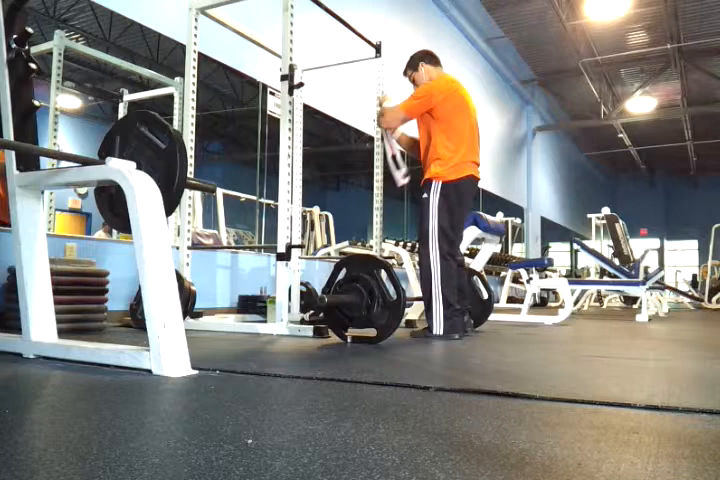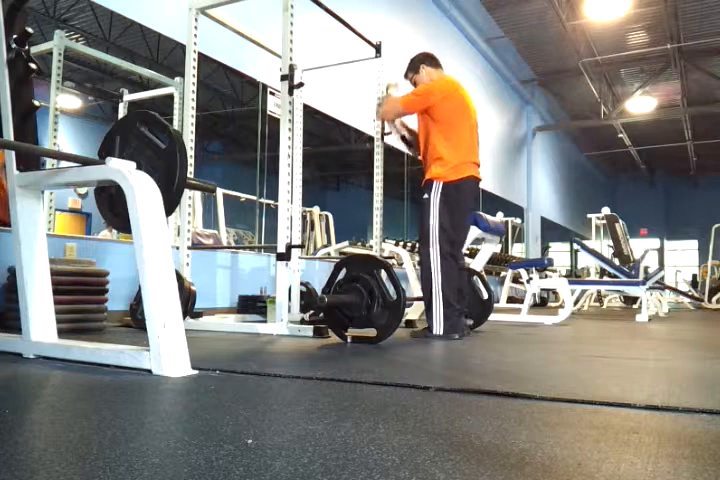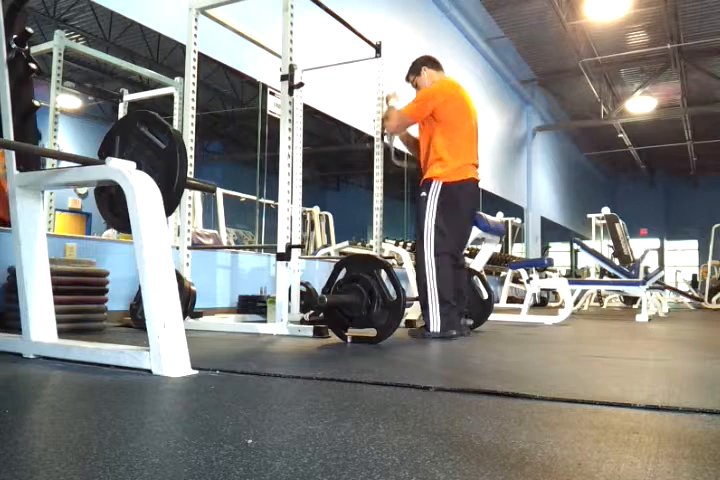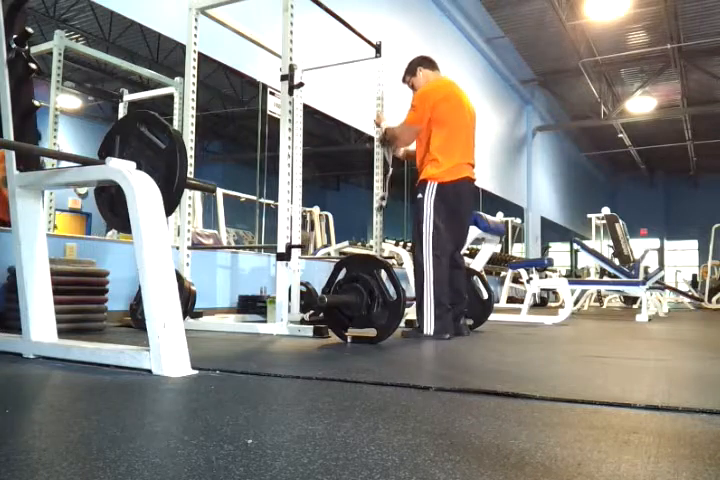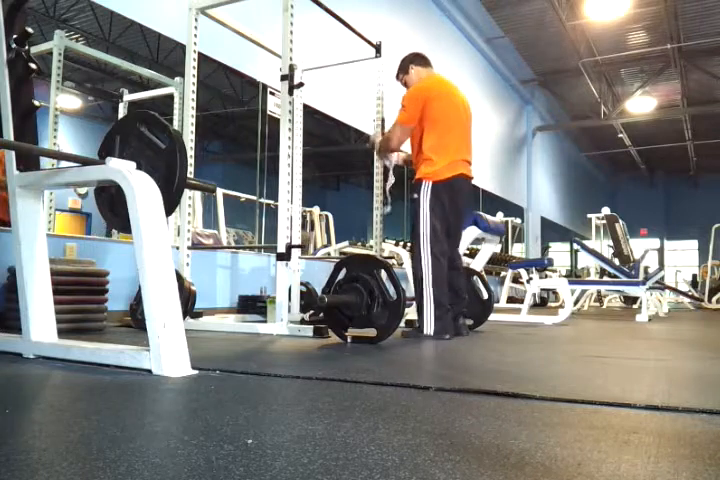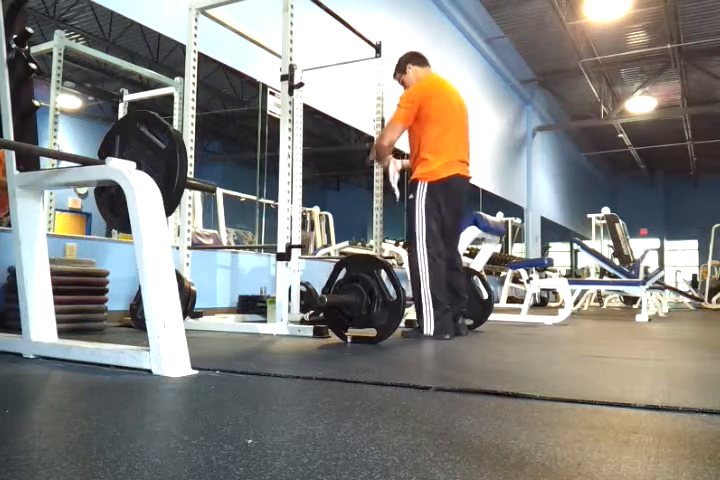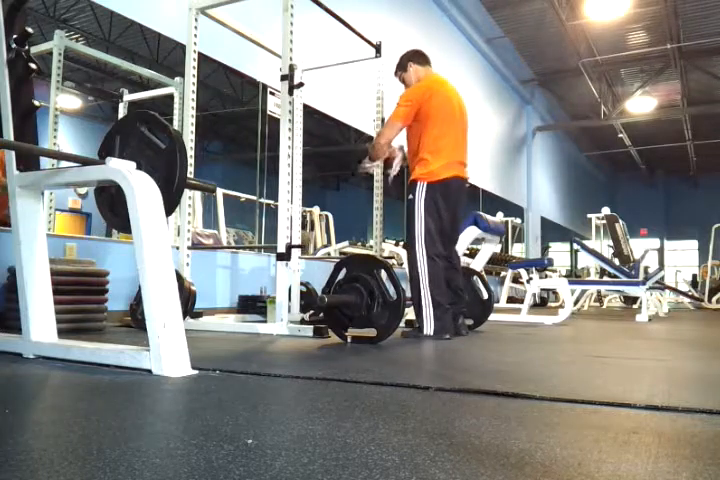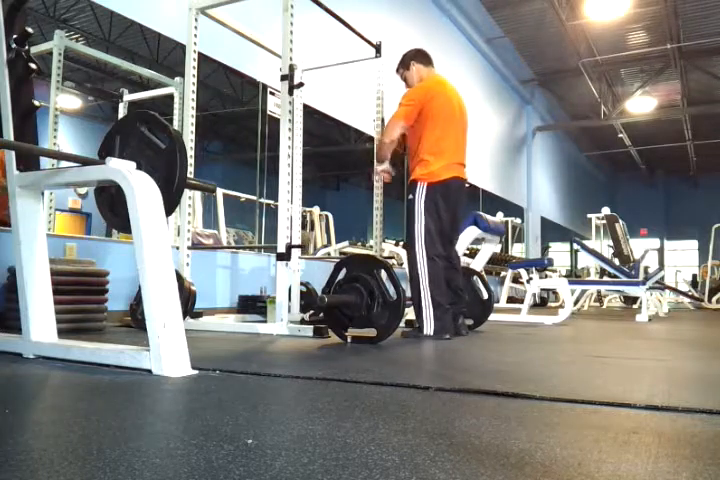
dt=0.2s
person 1, frame 1
left shoulder: (434, 88)
right shoulder: (457, 91)
left elbow: (388, 121)
left wrist: (384, 111)
right wrist: (402, 140)
left hip: (445, 179)
right hip: (464, 177)
left knee: (436, 251)
right knee: (448, 250)
left ankle: (442, 325)
right ankle: (458, 317)
person 1, frame 2
left shoulder: (434, 89)
right shoulder: (458, 93)
left elbow: (385, 112)
left wrist: (390, 94)
right wrist: (403, 129)
left hip: (446, 180)
right hip: (465, 179)
left knee: (435, 252)
right knee: (450, 251)
left ankle: (442, 324)
right ankle: (455, 319)
person 1, frame 3
left shoulder: (435, 92)
right shoulder: (461, 96)
left elbow: (393, 125)
left wrist: (390, 107)
right wrist: (409, 140)
left hip: (445, 181)
right hip: (466, 181)
left knee: (432, 250)
right knee: (452, 251)
left ankle: (439, 322)
right ankle: (455, 319)
person 1, frame 4
left shoulder: (428, 93)
right shoulder: (461, 97)
left elbow: (403, 137)
left wrist: (384, 129)
right wrist: (408, 153)
left hip: (440, 181)
right hip: (462, 180)
left knee: (430, 251)
right knee: (450, 251)
left ankle: (434, 324)
right ankle: (456, 320)
person 1, frame 5
left shoulder: (420, 91)
right shoulder: (456, 94)
left elbow: (394, 139)
left wrist: (381, 148)
right wrist: (405, 158)
left hip: (436, 179)
right hip: (460, 177)
left knee: (429, 251)
right knee: (448, 250)
left ankle: (435, 324)
right ankle: (456, 319)
person 1, frame 6
left shoulder: (418, 92)
right shoulder: (453, 93)
left elbow: (387, 140)
left wrist: (380, 159)
right wrist: (405, 164)
left hip: (433, 180)
right hip: (457, 177)
left knee: (426, 250)
right knee: (446, 250)
left ankle: (434, 324)
right ankle: (455, 318)
person 1, frame 7
left shoulder: (419, 92)
right shoulder: (452, 93)
left elbow: (385, 138)
left wrist: (373, 159)
right wrist: (402, 154)
left hip: (431, 180)
right hip: (455, 178)
left knee: (425, 251)
right knee: (445, 250)
left ankle: (433, 324)
right ankle: (455, 319)
person 1, frame 8
left shoulder: (420, 92)
right shoulder: (453, 94)
left elbow: (389, 138)
left wrist: (382, 164)
right wrist: (402, 145)
left hip: (431, 181)
right hip: (454, 179)
left knee: (424, 251)
right knee: (445, 250)
left ankle: (434, 324)
right ankle: (454, 318)
